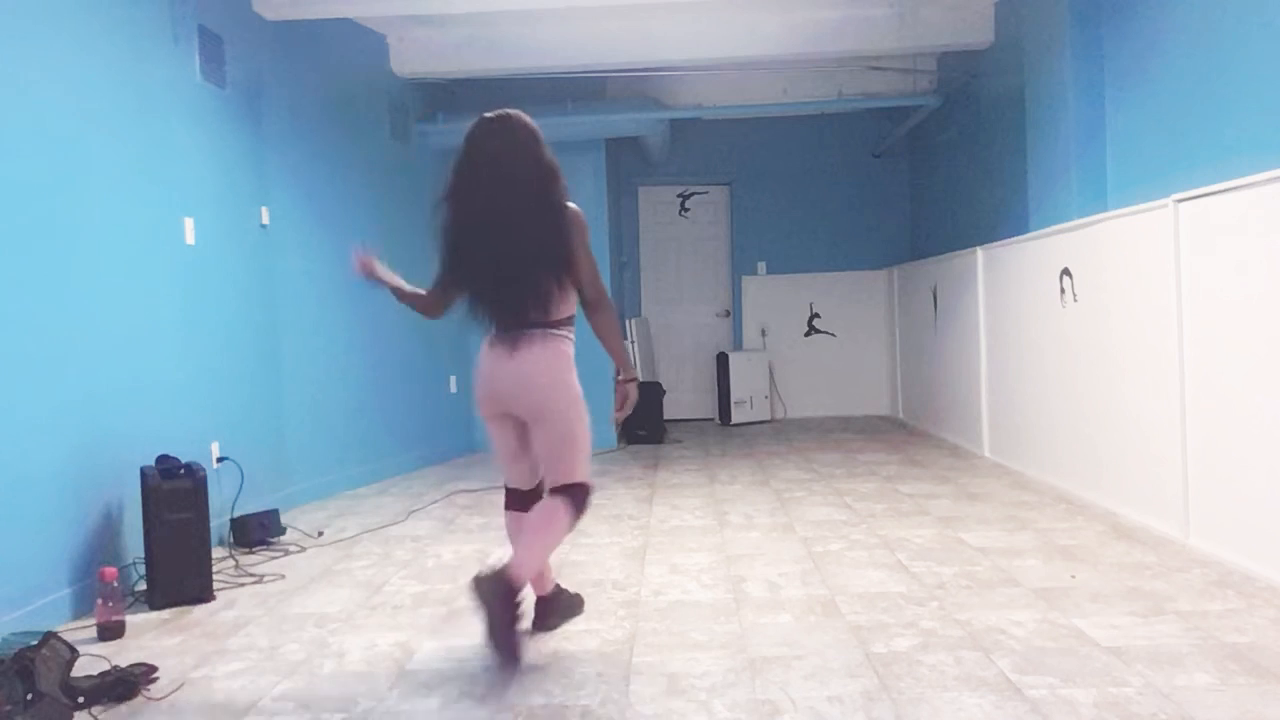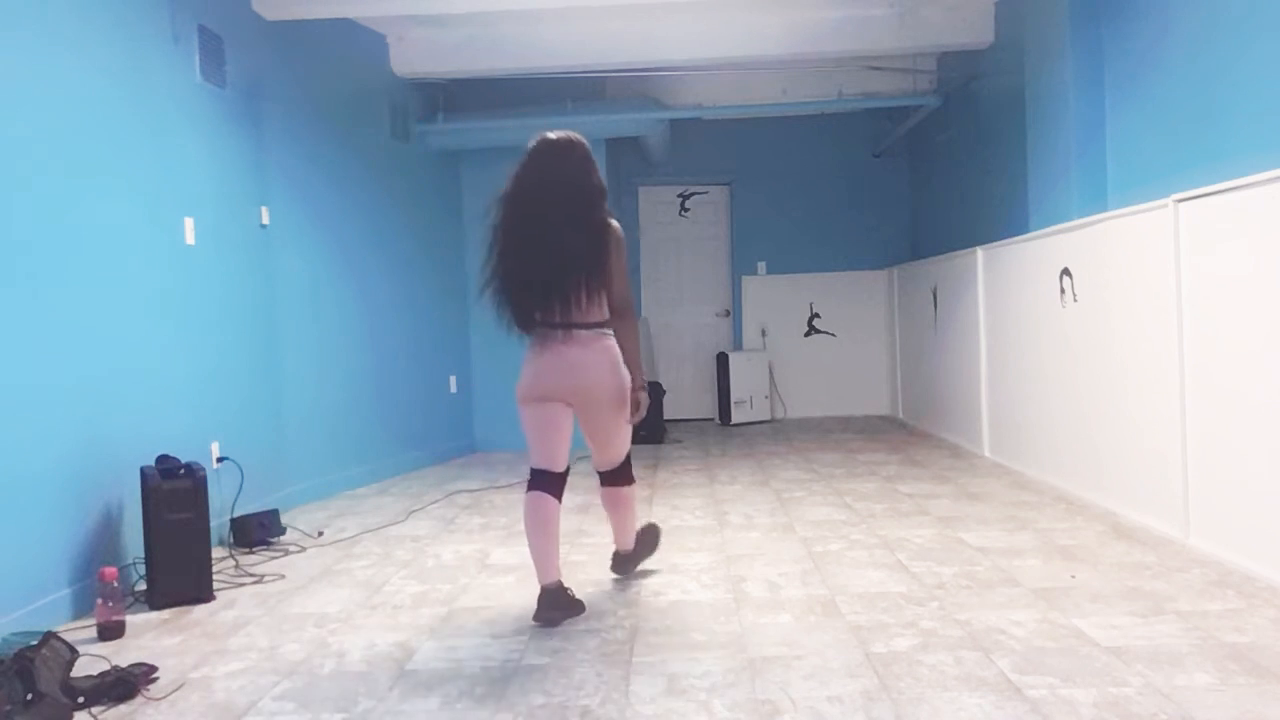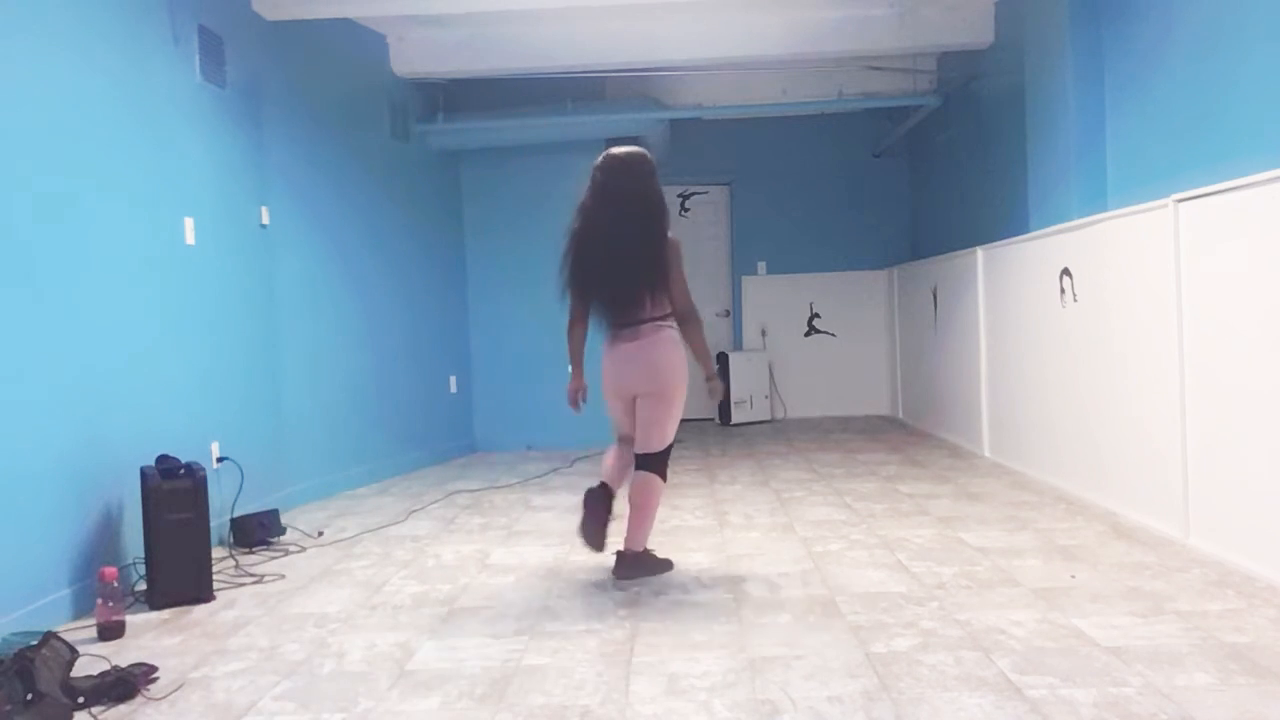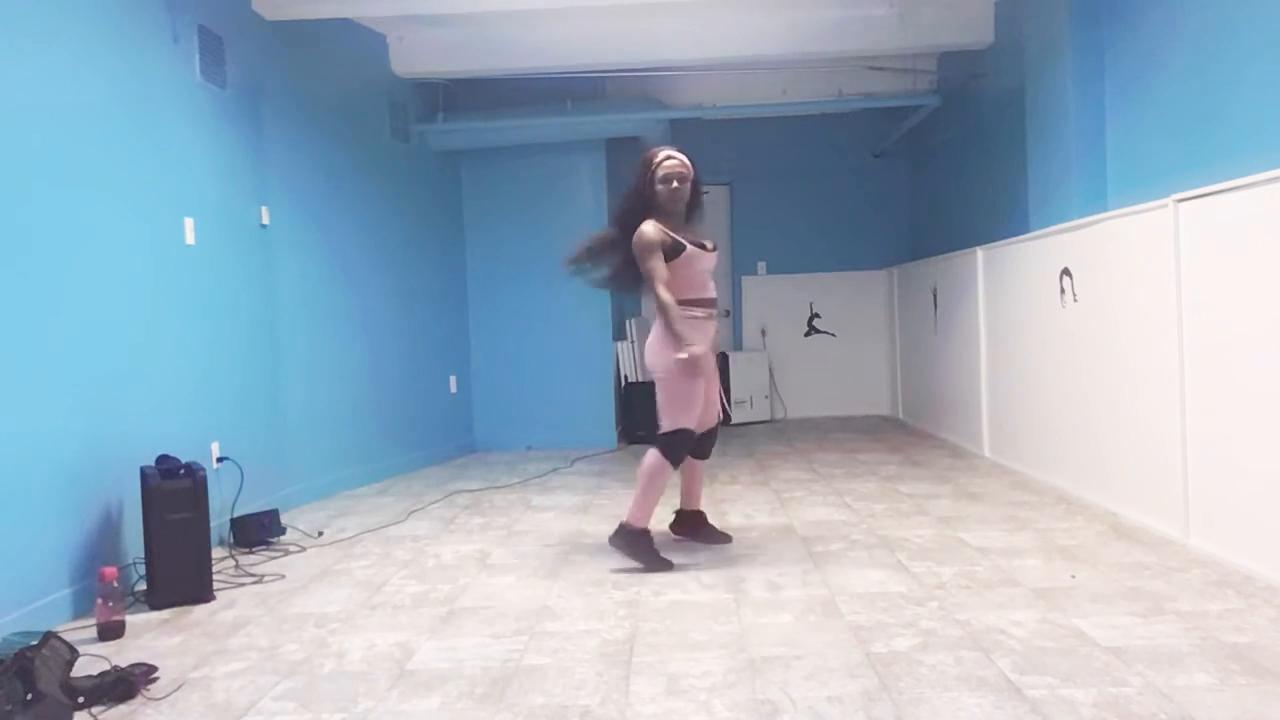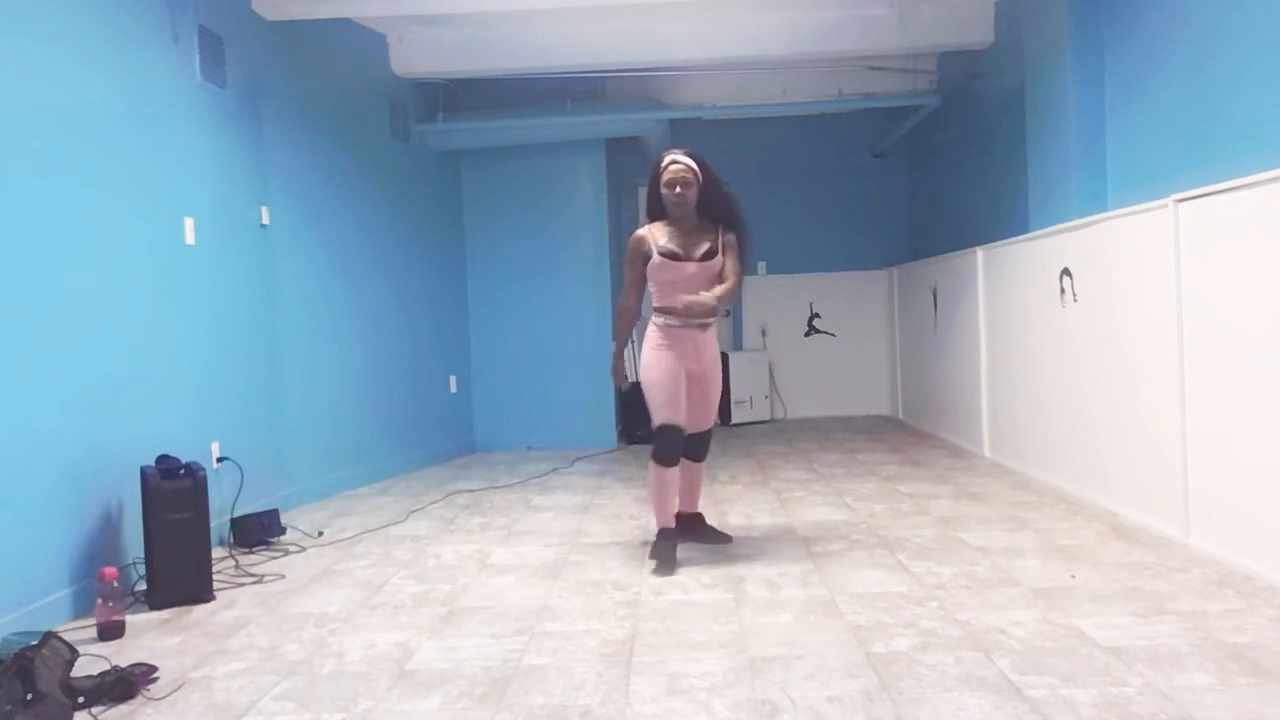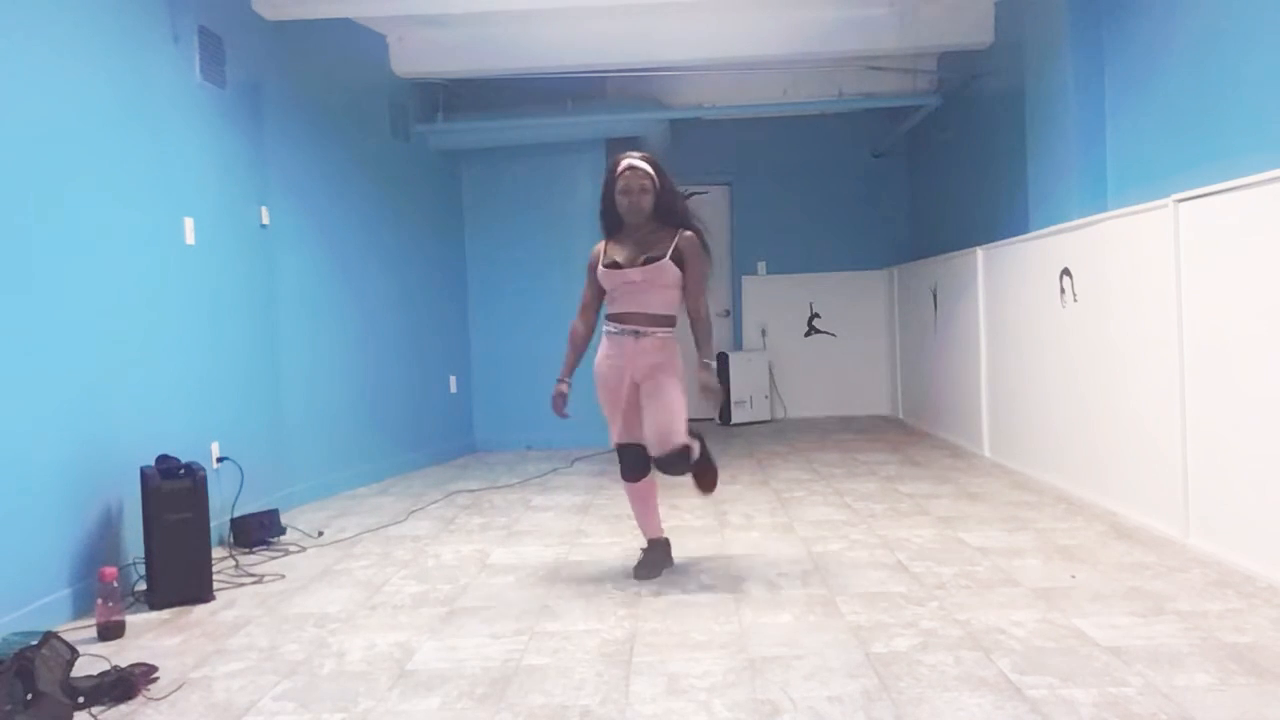
dt=0.5s
person 1, frame 1
left shoulder: (472, 228)
right shoulder: (564, 217)
left elbow: (433, 305)
right elbow: (596, 303)
left wrist: (380, 276)
right wrist: (625, 371)
left hip: (492, 369)
right hip: (547, 369)
left knee: (522, 489)
right knee: (570, 490)
left ankle: (546, 596)
right ankle: (508, 581)
person 1, frame 2
left shoulder: (517, 234)
right shoulder: (605, 233)
left elbow: (518, 309)
right elbow: (621, 312)
right wrist: (638, 380)
left hip: (541, 367)
right hip: (596, 363)
left knee: (544, 474)
right knee: (614, 465)
left ankle: (550, 588)
right ankle: (627, 548)
person 1, frame 3
left shoulder: (587, 242)
right shoulder: (661, 243)
left elbow: (578, 315)
right elbow: (684, 314)
left wrist: (575, 372)
right wrist: (710, 370)
left hip: (616, 359)
right hip: (659, 355)
left knee: (627, 440)
right knee: (653, 453)
left ankle: (603, 492)
right ankle: (633, 553)
person 1, frame 4
left shoulder: (688, 232)
right shoulder: (649, 233)
right elbow: (663, 293)
right wrist: (684, 345)
left hip: (695, 341)
right hip: (676, 342)
left knee: (705, 429)
right knee: (677, 434)
left ankle: (690, 516)
right ankle: (634, 529)
person 1, frame 5
left shoulder: (722, 235)
right shoulder: (644, 238)
left elbow: (732, 283)
right elbow: (629, 301)
left wrist: (704, 298)
right wrist: (618, 353)
left hip: (705, 345)
right hip: (662, 344)
left knee: (699, 434)
right knee: (669, 434)
left ankle: (688, 518)
right ankle: (665, 533)
person 1, frame 6
left shoulder: (683, 243)
right shoulder: (602, 250)
left elbow: (698, 308)
right elbow: (585, 316)
left wrist: (705, 366)
right wrist: (566, 376)
left hip: (661, 355)
right hip: (612, 357)
left knee: (666, 451)
right knee: (629, 453)
left ankle: (692, 451)
right ankle: (656, 544)
